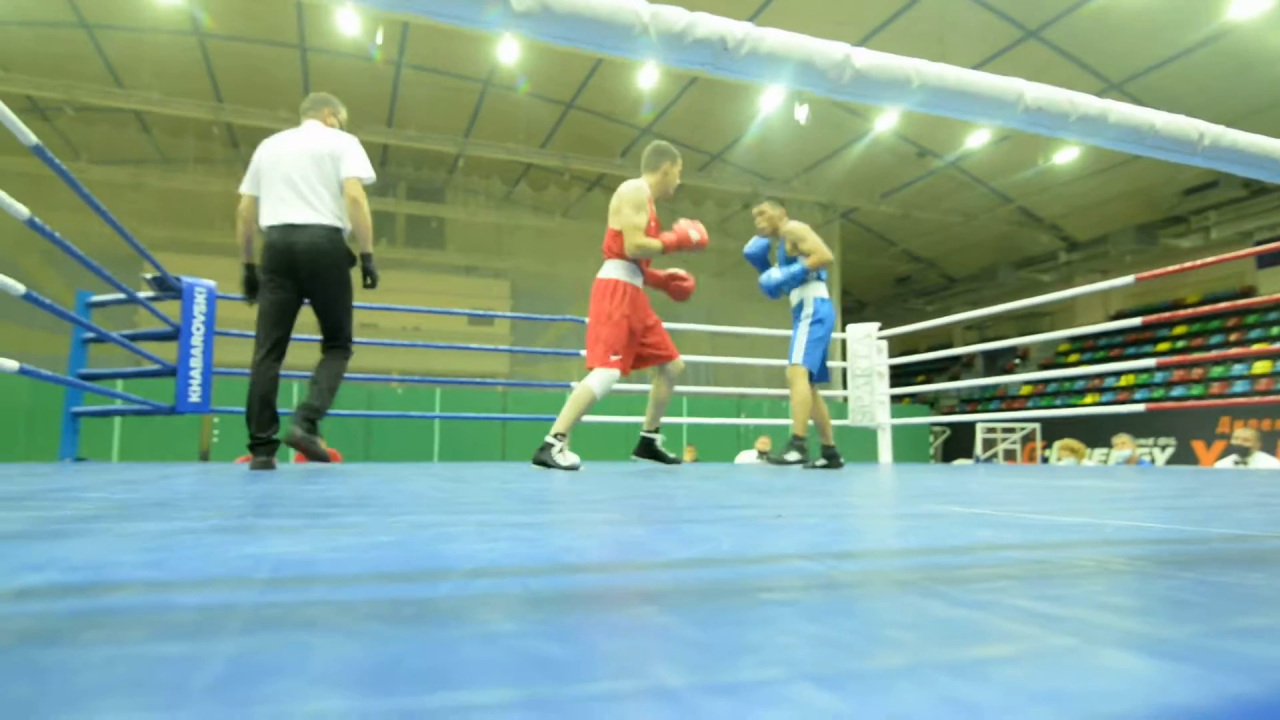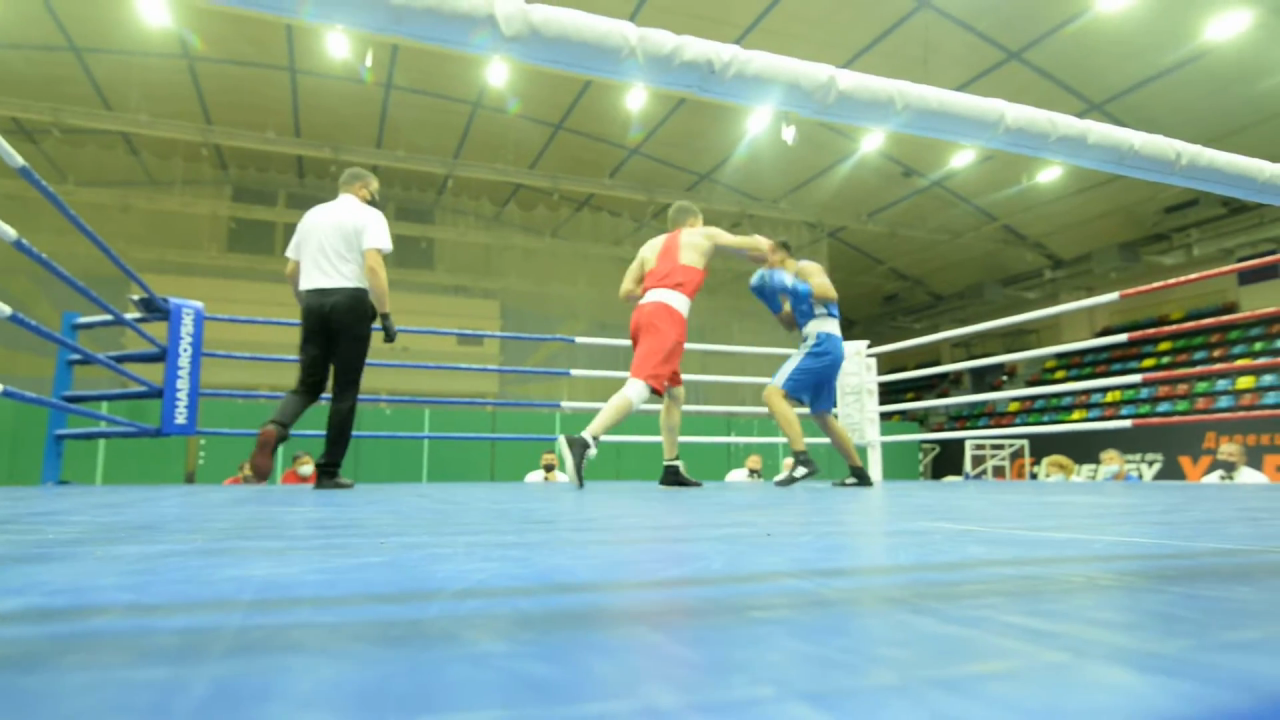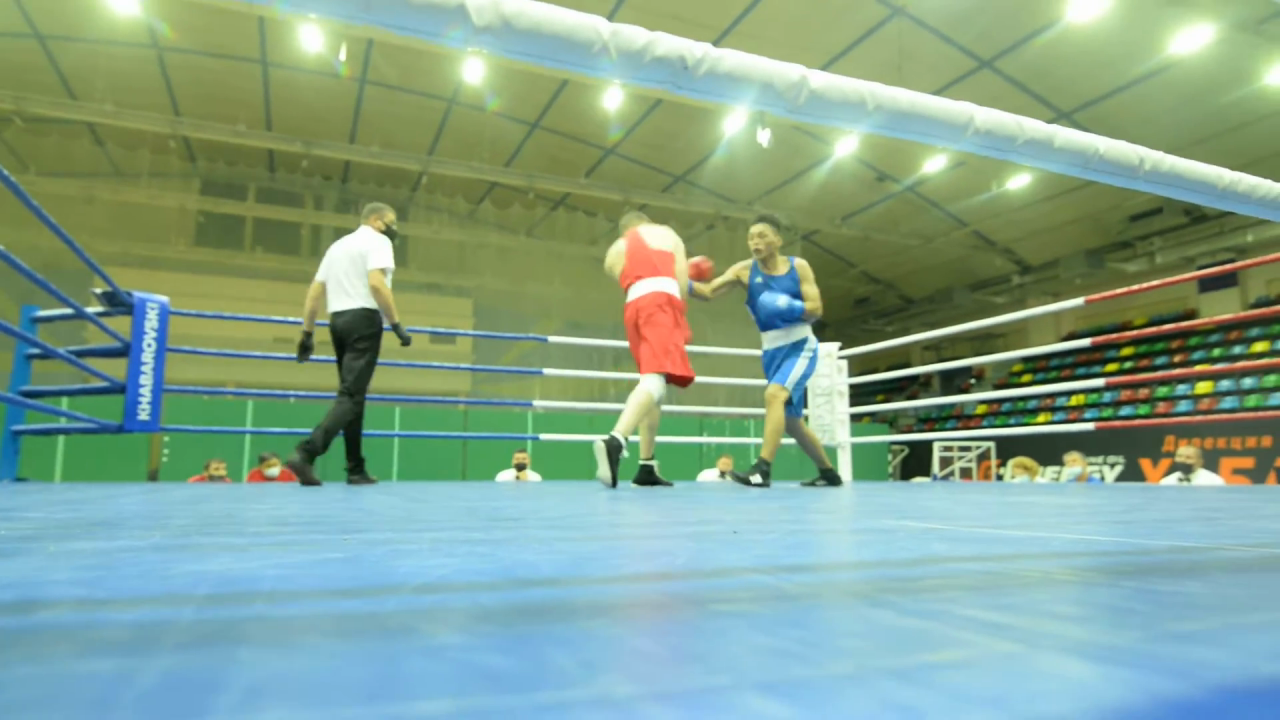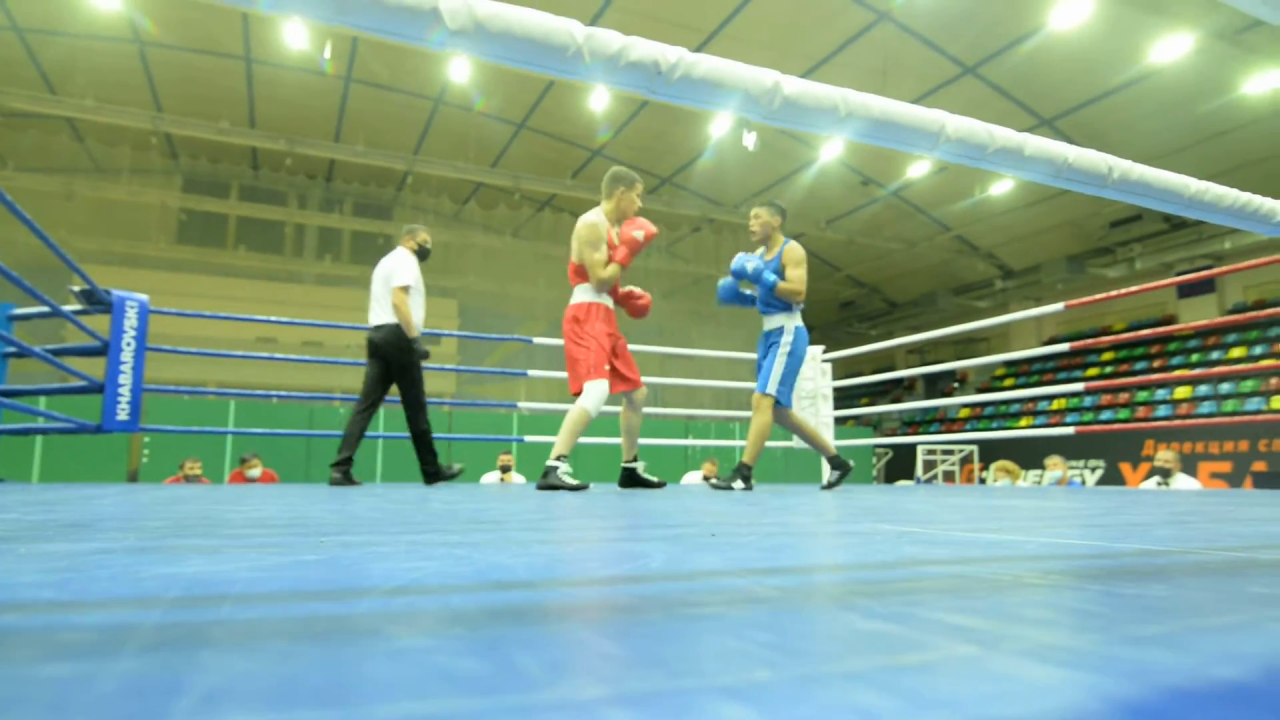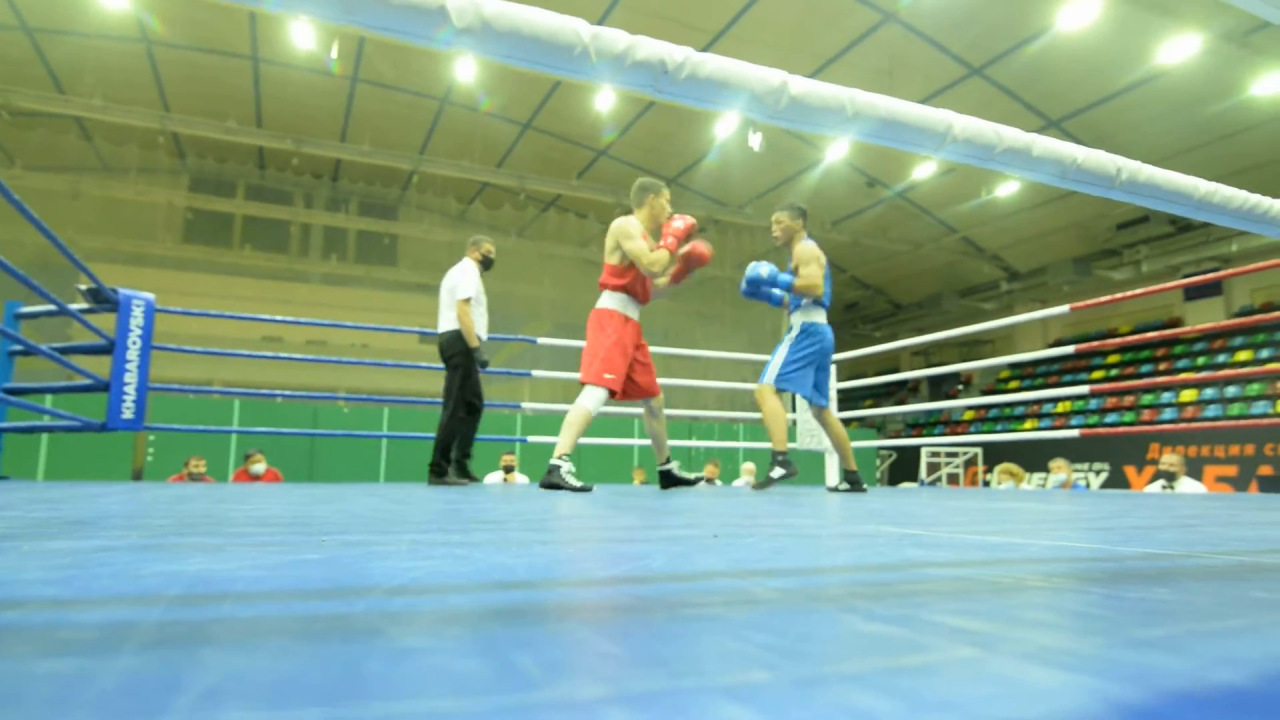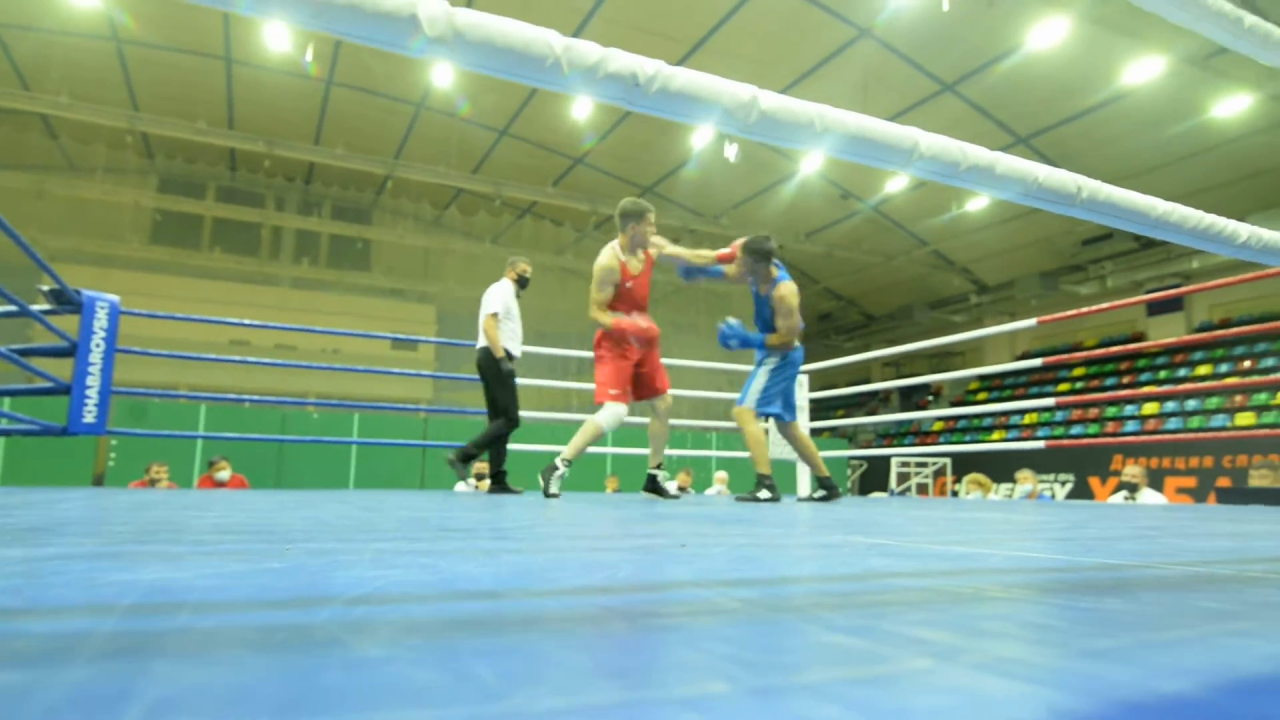
dt=0.4s
person 1, frame 1
left shoulder: (645, 199)
right shoulder: (634, 190)
right elbow: (633, 248)
left wrist: (662, 279)
right wrist: (676, 240)
left hip: (632, 293)
right hip: (616, 290)
left knee: (672, 365)
right knee: (606, 373)
left ankle: (649, 440)
right ankle: (552, 445)
person 1, frame 2
left shoulder: (649, 245)
right shoulder: (703, 235)
left elbow: (625, 292)
right elbow: (751, 245)
right wrist: (766, 248)
left hip: (645, 313)
right hip: (667, 318)
left knee: (675, 394)
right knee: (638, 388)
left ankle: (672, 468)
right ankle: (582, 441)
person 1, frame 3
left shoulder: (613, 253)
right shoulder: (665, 232)
right elbow: (681, 275)
right wrist: (680, 317)
left hip: (635, 307)
right hip: (662, 302)
left knee: (654, 385)
right knee: (655, 380)
left ankle: (646, 467)
right ankle: (614, 442)
person 1, frame 4
left shoulder: (610, 228)
right shoulder: (593, 224)
right elbow: (598, 280)
left wrist: (622, 295)
right wrist: (630, 250)
left hip: (603, 319)
right hip: (588, 316)
left knee: (636, 393)
right knee: (597, 392)
left ankle: (631, 469)
right ankle: (554, 468)
person 1, frame 5
left shoulder: (644, 236)
right shoulder: (625, 226)
left elbow: (655, 285)
right elbow: (653, 267)
left wrist: (685, 265)
right wrist: (672, 240)
left hip: (629, 325)
right hip: (610, 321)
left knee: (654, 401)
right knee: (597, 392)
left ankle: (667, 469)
right ankle: (558, 467)
person 1, frame 6
left shoulder: (650, 245)
right shoulder: (606, 262)
left elbow: (687, 257)
right elbow: (595, 311)
left wrist: (725, 255)
right wrist: (626, 326)
left hip: (640, 339)
right hip: (614, 340)
left knee: (662, 403)
right knee: (614, 411)
left ankle: (654, 476)
right ankle: (558, 467)
person 2, frame 1
left shoulder: (269, 145)
right shoulder: (342, 142)
left elbow: (246, 211)
right elbow: (355, 196)
left wrist: (250, 266)
right wrist: (368, 255)
left hip: (277, 245)
right hip: (324, 244)
left knee: (268, 348)
right knee: (337, 344)
left ankle: (261, 448)
right ankle: (305, 422)
person 2, frame 2
left shoulder: (311, 215)
right shoulder: (369, 216)
left elbow: (291, 270)
right elbow: (373, 265)
right wrist: (386, 316)
left hip: (313, 302)
right hip: (350, 303)
left knee: (308, 387)
right knee: (345, 391)
left ankle: (273, 430)
right ankle: (328, 472)
person 2, frame 3
left shoulder: (338, 245)
right shoulder: (377, 241)
left elbow: (314, 293)
right elbow: (376, 283)
left wrist: (307, 333)
right wrist: (397, 325)
left hip: (339, 321)
right hip: (363, 321)
left knee: (353, 396)
right knee: (350, 396)
left ankle: (356, 469)
right ankle: (305, 453)
person 2, frame 4
left shoulder: (385, 262)
right shoulder: (405, 260)
right elbow: (399, 300)
right wrist: (415, 339)
left hip: (377, 335)
right hip: (397, 336)
left knee: (367, 403)
right knee: (415, 406)
left ankle: (341, 468)
right ankle: (432, 470)
person 2, frame 5
left shoulder: (458, 272)
right shoulder: (468, 271)
right elbow: (463, 312)
right wrist: (476, 349)
left hip: (452, 342)
right hip: (460, 342)
left knee: (472, 405)
right knee: (457, 407)
left ankle: (460, 464)
right ankle: (438, 471)
person 2, frame 6
left shoulder: (508, 294)
right shoulder: (501, 290)
right elbow: (489, 326)
left wrist: (505, 361)
right wrist: (503, 360)
left hip: (498, 361)
right hip: (495, 360)
left knee: (502, 419)
right knee: (509, 419)
left ankle: (498, 480)
right ankle: (462, 457)
person 3, frame 1
left shoulder: (793, 228)
right shoulder: (782, 243)
left elbow: (826, 257)
right elbow: (784, 290)
left wrist: (791, 272)
right wrist: (764, 268)
left hip: (814, 309)
right hip: (807, 311)
left knee: (797, 372)
right knee: (808, 385)
left ankle: (799, 445)
right ankle: (830, 453)
person 3, frame 2
left shoulder: (806, 268)
right shoulder: (793, 277)
left elbow: (830, 295)
right elbow: (790, 324)
left wrist: (793, 286)
right wrist: (770, 298)
left hip: (821, 342)
right hip: (828, 347)
left knee: (773, 395)
right knee: (822, 417)
left ankle: (802, 460)
right ankle: (859, 473)
person 3, frame 3
left shoulder: (798, 266)
right shoulder: (745, 270)
left elbow: (817, 309)
right elbow: (709, 292)
left wrist: (790, 307)
left hip: (802, 347)
right hip: (773, 353)
left knee: (775, 396)
right knee: (793, 423)
left ankle: (762, 469)
right ankle: (829, 473)
person 3, frame 4
left shoulder: (792, 250)
right shoulder: (759, 254)
left elbow: (797, 294)
left wrist: (760, 275)
right wrist: (740, 295)
left hip: (788, 335)
right hip: (769, 336)
left knee: (762, 400)
right knee: (781, 413)
left ankle: (743, 474)
right ankle: (837, 463)
person 3, frame 5
left shoulder: (804, 248)
right shoulder: (803, 253)
left elbow: (815, 289)
left wrist: (777, 278)
right wrist: (766, 292)
left hip: (806, 331)
right hip: (819, 334)
left knee: (765, 389)
right knee: (822, 412)
left ankle: (782, 460)
right ankle: (853, 477)
person 3, frame 6
left shoulder: (784, 292)
right shoulder: (764, 263)
left elbow: (787, 340)
right elbow: (734, 272)
left wrist: (745, 338)
right wrist: (706, 269)
left hip: (780, 356)
right hip: (768, 353)
left knee: (744, 413)
right knee: (787, 425)
left ankle: (766, 484)
right ankle: (826, 483)
